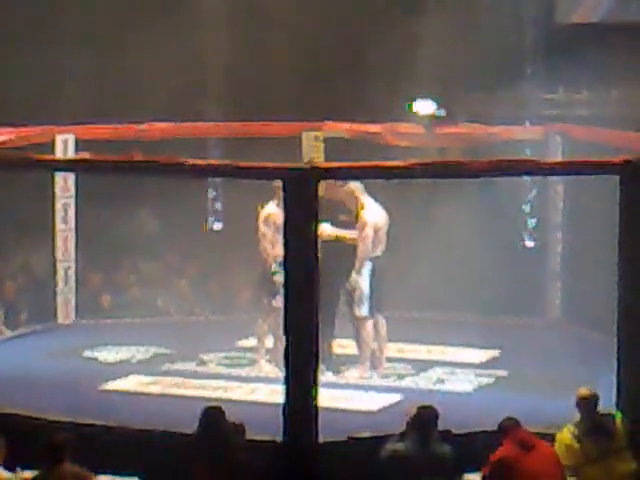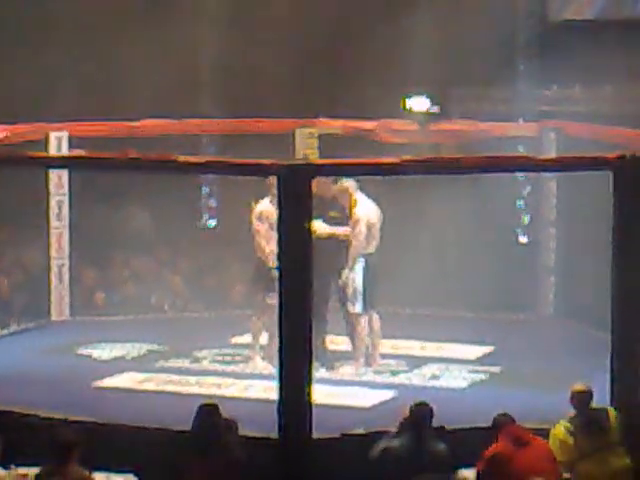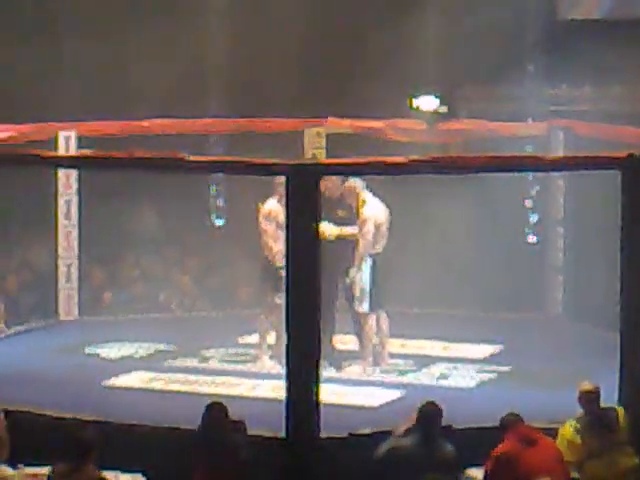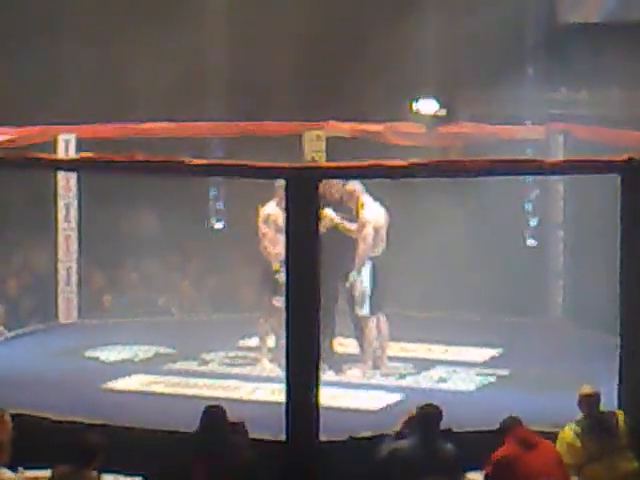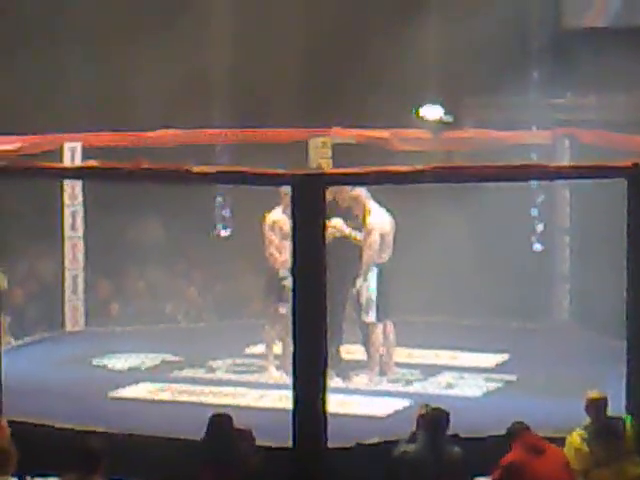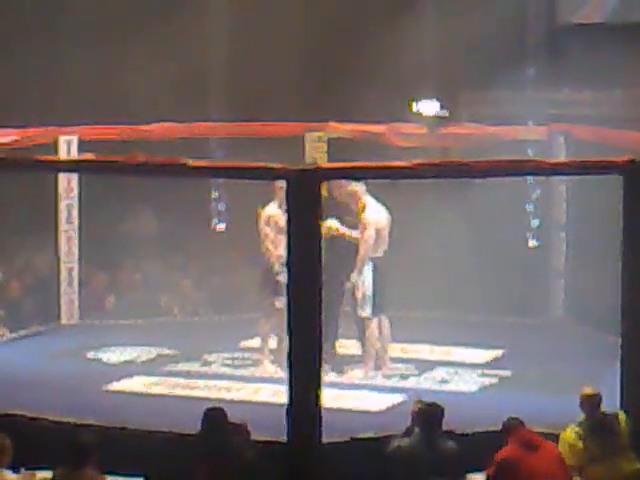
dt=0.3s
person 1, frame 1
left shoulder: (367, 214)
right shoulder: (379, 211)
left elbow: (365, 246)
left wrist: (355, 272)
left hip: (367, 265)
right hip: (377, 263)
left knee: (364, 316)
right knee: (376, 313)
left ankle: (364, 365)
right ankle: (380, 359)
person 1, frame 2
left shoulder: (360, 211)
right shoulder: (373, 207)
left elbow: (357, 243)
left wrist: (347, 268)
left hip: (360, 262)
right hip: (371, 260)
left knee: (358, 312)
right knee: (370, 310)
left ankle: (359, 361)
right ankle: (375, 356)
person 1, frame 3
left shoulder: (368, 211)
right shoulder: (380, 207)
left elbow: (365, 242)
left wrist: (355, 267)
left hip: (368, 261)
right hip: (379, 259)
left knee: (366, 312)
right knee: (378, 309)
left ankle: (367, 360)
right ankle: (383, 355)
person 1, frame 4
left shoulder: (367, 214)
right shoulder: (379, 210)
left elbow: (365, 245)
left wrist: (355, 270)
right wrist: (340, 222)
left hip: (368, 264)
right hip: (377, 262)
left knee: (366, 315)
right knee: (378, 313)
left ankle: (367, 363)
right ankle: (381, 358)
person 1, frame 5
left shoulder: (373, 220)
right shoulder: (385, 216)
left elbow: (370, 252)
left wrist: (361, 277)
left hip: (373, 271)
right hip: (383, 268)
left knee: (372, 321)
right knee: (384, 319)
left ankle: (373, 370)
right ankle: (388, 365)
person 1, frame 6
left shoulder: (369, 215)
right shoulder: (382, 211)
left elbow: (366, 246)
left wrist: (356, 272)
right wrist: (343, 230)
left hip: (370, 265)
right hip: (379, 263)
left knee: (368, 316)
right knee: (380, 313)
left ankle: (369, 364)
right ankle: (384, 360)
person 2, frame 1
left shoulder: (351, 206)
right shoulder: (320, 205)
left elbow: (360, 235)
left wrist: (335, 232)
right wrist: (319, 234)
left hip: (348, 267)
right hip: (327, 266)
right knee: (326, 310)
right ankle: (326, 354)
person 2, frame 2
left shoulder: (343, 202)
right shoulder: (312, 202)
left elbow: (353, 230)
left wrist: (329, 230)
right wrist: (312, 230)
left hip: (342, 263)
right hip: (319, 263)
right knee: (318, 306)
right ankle: (319, 351)
person 2, frame 3
left shoulder: (350, 201)
right shoulder: (319, 201)
left elbow: (360, 230)
right elbow: (317, 229)
left wrist: (337, 230)
right wrist: (319, 231)
left hip: (350, 261)
right hip: (326, 262)
right knee: (326, 306)
right ankle: (327, 352)
person 2, frame 4
right shoulder: (319, 203)
right elbow: (319, 229)
left wrist: (338, 220)
right wrist: (323, 224)
left hip: (351, 264)
right hip: (327, 264)
right knee: (327, 309)
right ankle: (328, 354)
person 2, frame 5
right shoulder: (328, 209)
right elbow: (325, 237)
left wrist: (347, 231)
right wrist: (331, 233)
left hip: (359, 270)
right hip: (336, 271)
right knee: (335, 315)
right ankle: (335, 360)
person 2, frame 6
right shoulder: (326, 206)
right elbow: (320, 233)
left wrist: (342, 229)
right wrist: (327, 230)
right hip: (333, 266)
right knee: (331, 311)
right ankle: (329, 355)
person 3, frame 1
left shoulder: (283, 211)
right shoulder: (269, 212)
right elbow: (265, 244)
right wrist: (274, 270)
left hip: (284, 267)
right hip: (275, 268)
left knee: (281, 312)
right knee: (270, 312)
left ankle: (278, 354)
right ankle: (261, 356)
person 3, frame 2
left shoulder: (276, 208)
right shoulder: (263, 209)
right elbow: (261, 240)
right wrist: (272, 265)
left hip: (277, 263)
right hip: (268, 264)
left knee: (275, 308)
right knee: (264, 308)
left ankle: (271, 351)
right ankle: (255, 353)
person 3, frame 3
left shoulder: (284, 207)
right shoulder: (270, 208)
right elbow: (268, 239)
right wrist: (279, 264)
left hip: (284, 262)
right hip: (275, 263)
left knee: (283, 308)
right knee: (272, 307)
left ankle: (279, 351)
right ankle: (263, 352)
person 3, frame 4
left shoulder: (284, 211)
right shoulder: (269, 211)
right elbow: (266, 243)
right wrist: (277, 268)
left hip: (285, 265)
right hip: (275, 267)
left knee: (282, 310)
right knee: (271, 310)
left ankle: (280, 354)
right ankle: (263, 356)
person 3, frame 5
left shoulder: (290, 217)
right shoulder: (275, 218)
right elbow: (272, 250)
right wrist: (283, 274)
left hip: (290, 272)
right hip: (280, 273)
left knee: (289, 318)
right knee: (276, 318)
left ankle: (287, 361)
right ankle: (270, 363)
person 3, frame 6
left shoulder: (285, 212)
right shoulder: (270, 212)
right elbow: (268, 244)
right wrist: (278, 269)
left hip: (286, 266)
right hip: (276, 267)
left knee: (284, 311)
right knee: (273, 311)
left ankle: (281, 356)
right ankle: (265, 357)
